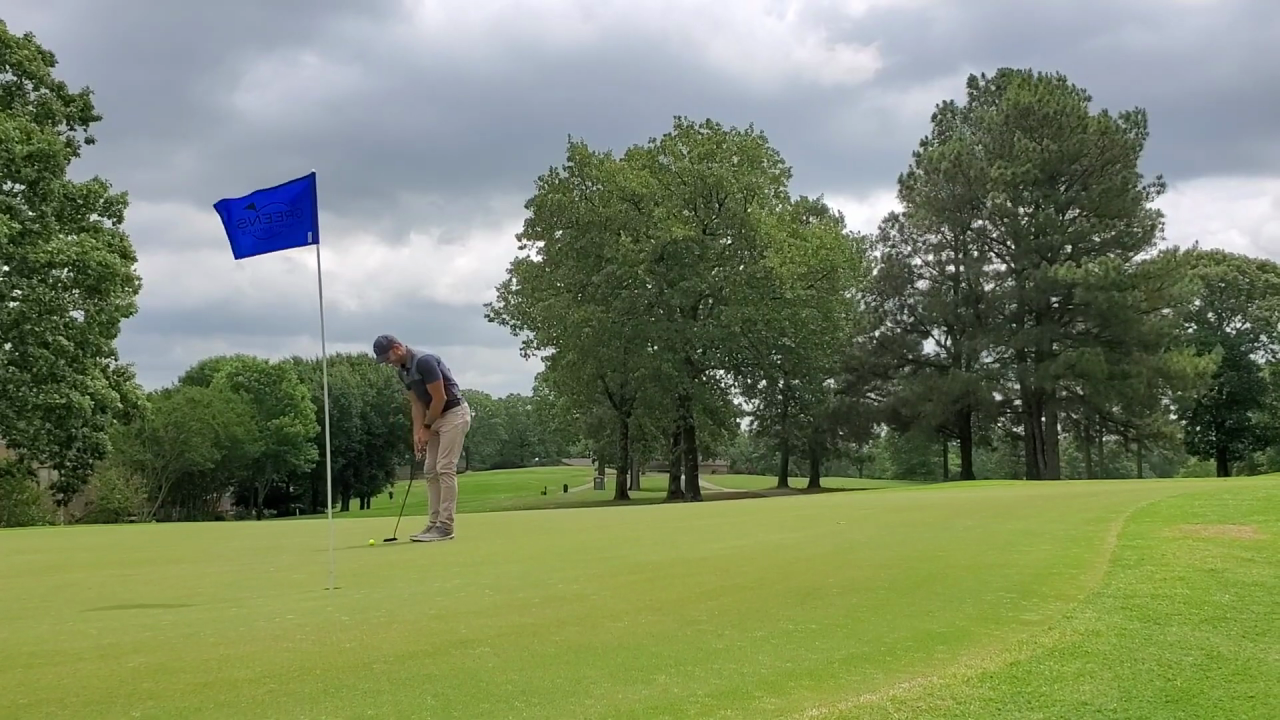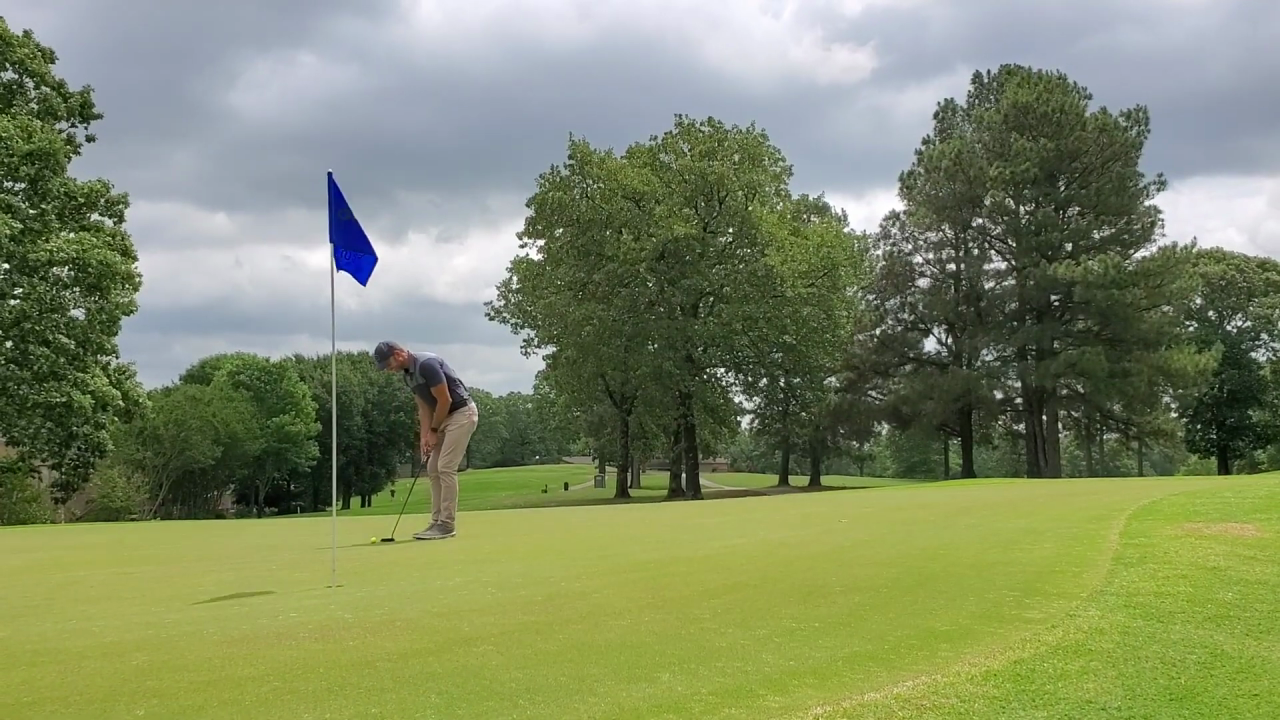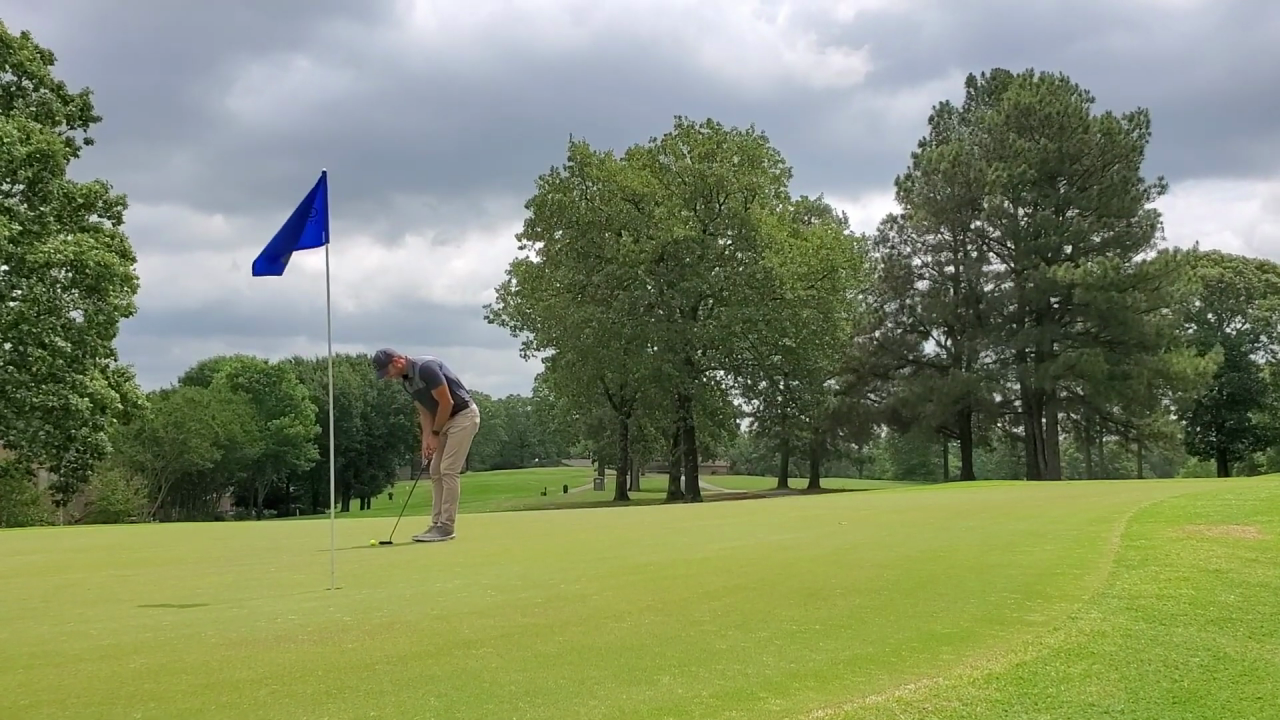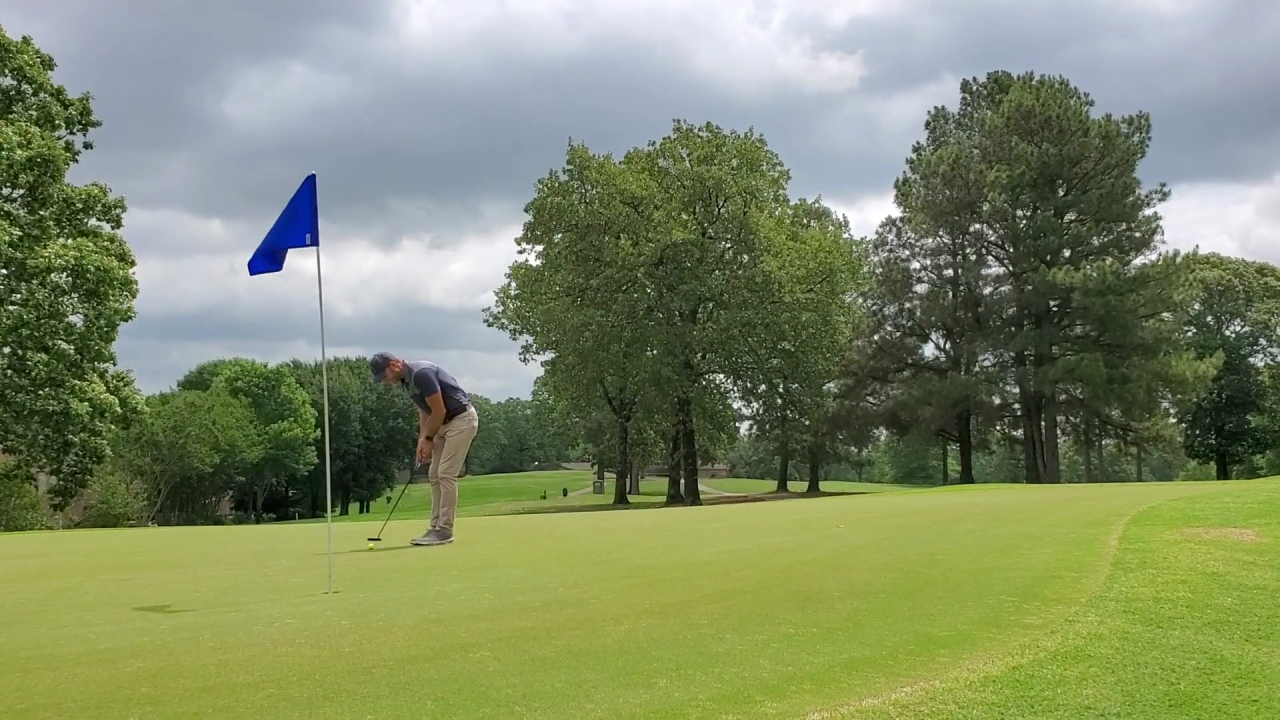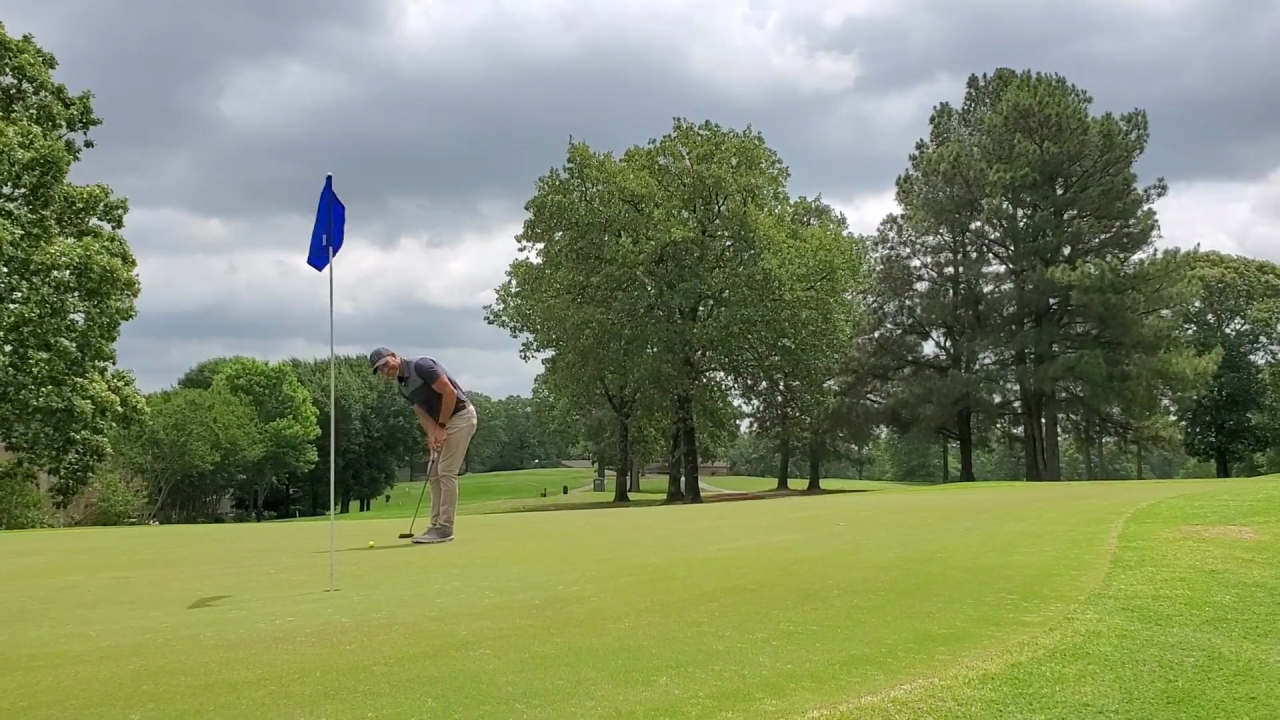
dt=0.7s
person 1, frame 1
left shoulder: (424, 361)
right shoulder: (403, 371)
left elbow: (440, 398)
right elbow: (417, 404)
left wrist: (426, 428)
right wrist: (417, 433)
left hip: (454, 414)
right hip: (437, 417)
left knee: (445, 468)
right knee: (431, 471)
left ankle: (446, 526)
right ankle: (435, 523)
person 1, frame 2
left shoulder: (427, 364)
right shoulder: (408, 375)
left elbow: (445, 400)
right elbow: (424, 408)
left wrist: (433, 431)
right wrist: (424, 437)
left hip: (462, 413)
right hip: (445, 416)
left knee: (446, 468)
right knee: (434, 469)
left ankle: (447, 524)
right ankle: (437, 522)
person 1, frame 3
left shoulder: (426, 367)
right shoulder: (406, 381)
left elbow: (446, 402)
right elbow: (425, 412)
left wrist: (435, 434)
right wrist: (426, 439)
left hip: (463, 415)
right hip: (446, 419)
left knee: (449, 470)
right knee: (436, 472)
left ankle: (447, 527)
right ankle: (437, 524)
person 1, frame 4
left shoulder: (421, 373)
right shoulder: (406, 381)
left elbow: (439, 410)
right elbow: (425, 412)
left wrist: (429, 439)
right wrist: (422, 440)
left hip: (461, 419)
right hip: (446, 422)
left knee: (446, 474)
right knee: (435, 476)
left ankle: (445, 530)
right ankle: (436, 527)
person 1, frame 5
left shoulder: (421, 365)
right shoulder: (402, 386)
left elbow: (450, 393)
right elbow: (423, 414)
left wrist: (441, 427)
right wrist: (432, 434)
left hip: (460, 416)
right hip: (443, 421)
left knee: (446, 472)
right knee: (434, 474)
left ankle: (445, 528)
right ankle: (436, 526)
